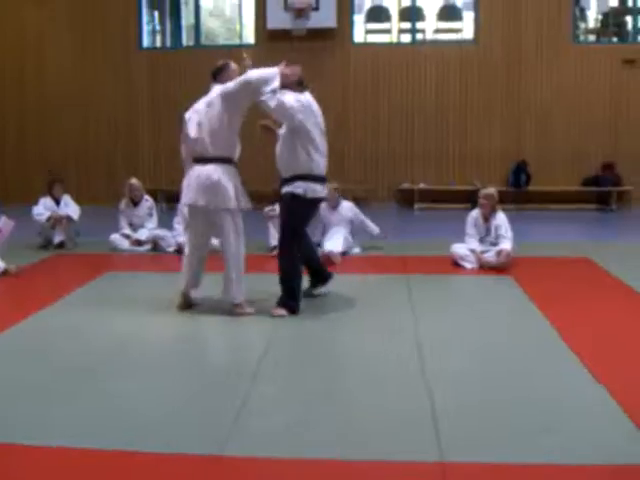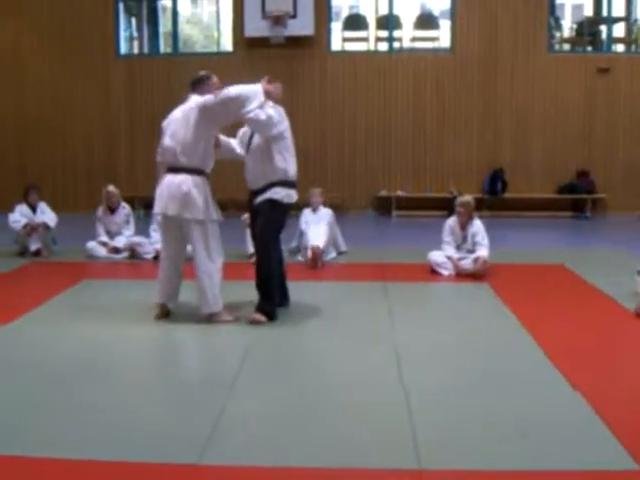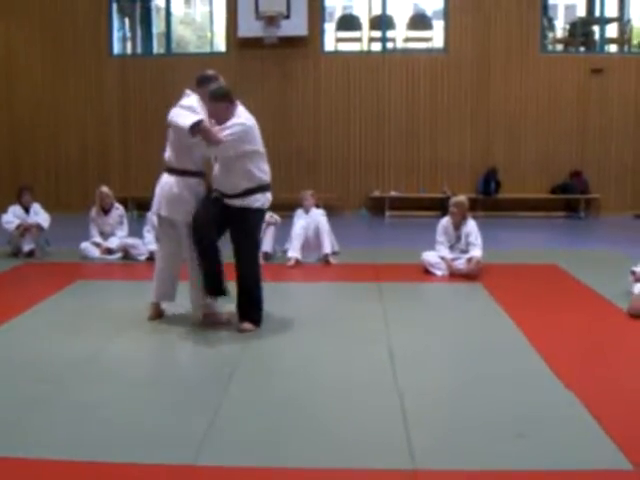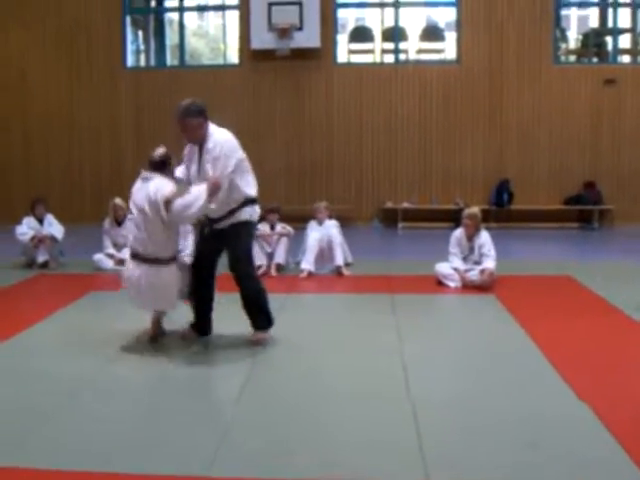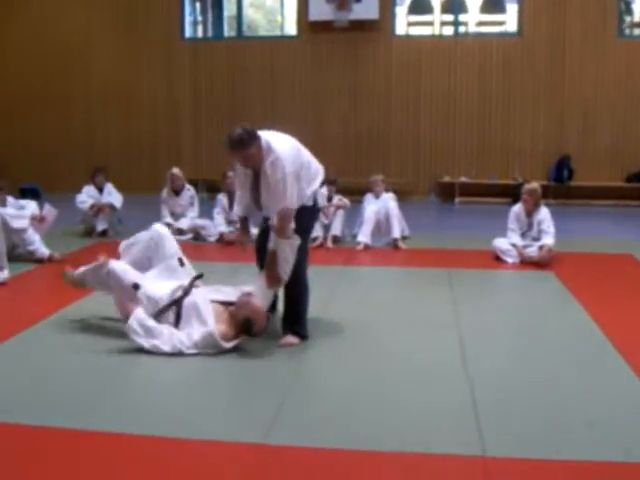
dt=0.7s
person 1, frame 1
left shoulder: (303, 104)
right shoulder: (301, 106)
left elbow: (274, 100)
right wrist: (277, 133)
left hip: (303, 186)
right hip: (302, 184)
left knee: (288, 241)
right knee: (297, 235)
left ankle: (289, 301)
right ankle: (319, 275)
person 1, frame 2
left shoulder: (274, 113)
right shoulder: (252, 125)
left elbow: (259, 120)
right elbow: (240, 149)
right wrist: (218, 140)
left hip: (277, 192)
right hip: (261, 192)
left knee: (265, 246)
right knee: (267, 245)
left ankle: (267, 307)
right ankle: (279, 296)
person 1, frame 3
left shoulder: (243, 125)
right shoulder: (230, 118)
left elbow: (215, 143)
left hip: (250, 198)
right hip: (223, 194)
left knee: (245, 258)
right knee: (202, 230)
left ankle: (249, 315)
right ankle: (215, 286)
person 1, frame 4
left shoulder: (222, 142)
right shoulder: (193, 147)
right elbow: (184, 175)
left hip: (239, 214)
right hip: (212, 218)
left knee: (242, 270)
right knee: (200, 270)
left ankle: (262, 324)
right ankle: (201, 326)
person 1, frame 5
left shoulder: (280, 155)
right shoulder: (246, 155)
left elbow: (286, 212)
right elbow: (244, 188)
left wrist: (274, 256)
right wrist: (242, 222)
left hip: (303, 199)
right hip: (274, 202)
left knee: (293, 259)
right knee: (262, 250)
left ankle: (295, 328)
right ankle: (266, 306)
person 2, frame 1
left shoulder: (197, 106)
right shoulder: (225, 95)
left elbow: (186, 146)
right elbow: (248, 81)
right wrist: (280, 73)
left hip: (197, 176)
right hip: (220, 176)
left knee: (196, 240)
right knee: (233, 244)
left ankle: (186, 295)
right ankle: (237, 301)
person 2, frame 2
left shoulder: (175, 114)
right shoulder: (204, 107)
left elbow: (162, 155)
right elbow: (229, 97)
right wrist: (262, 89)
left hip: (169, 185)
right hip: (192, 187)
left knee: (171, 251)
right knee: (208, 252)
left ankle: (163, 304)
right ankle: (213, 309)
person 2, frame 3
left shoulder: (195, 106)
right shoulder: (191, 105)
right elbow: (176, 115)
right wrist: (202, 128)
left hip: (171, 185)
right hip: (185, 188)
left knee: (168, 250)
left ankle: (158, 303)
right ankle: (207, 311)
person 2, frame 4
left shoulder: (140, 185)
right shoulder: (165, 189)
right elbow: (180, 208)
right wrist: (206, 191)
left hip: (135, 272)
right hip: (159, 272)
left ankle: (156, 325)
person 2, frame 5
left shoulder: (212, 336)
right shoulder: (256, 299)
left elbow: (168, 341)
left wrist: (133, 315)
left hip: (166, 305)
right hip: (188, 285)
left knee: (111, 268)
right knee: (158, 231)
left ankle: (83, 277)
